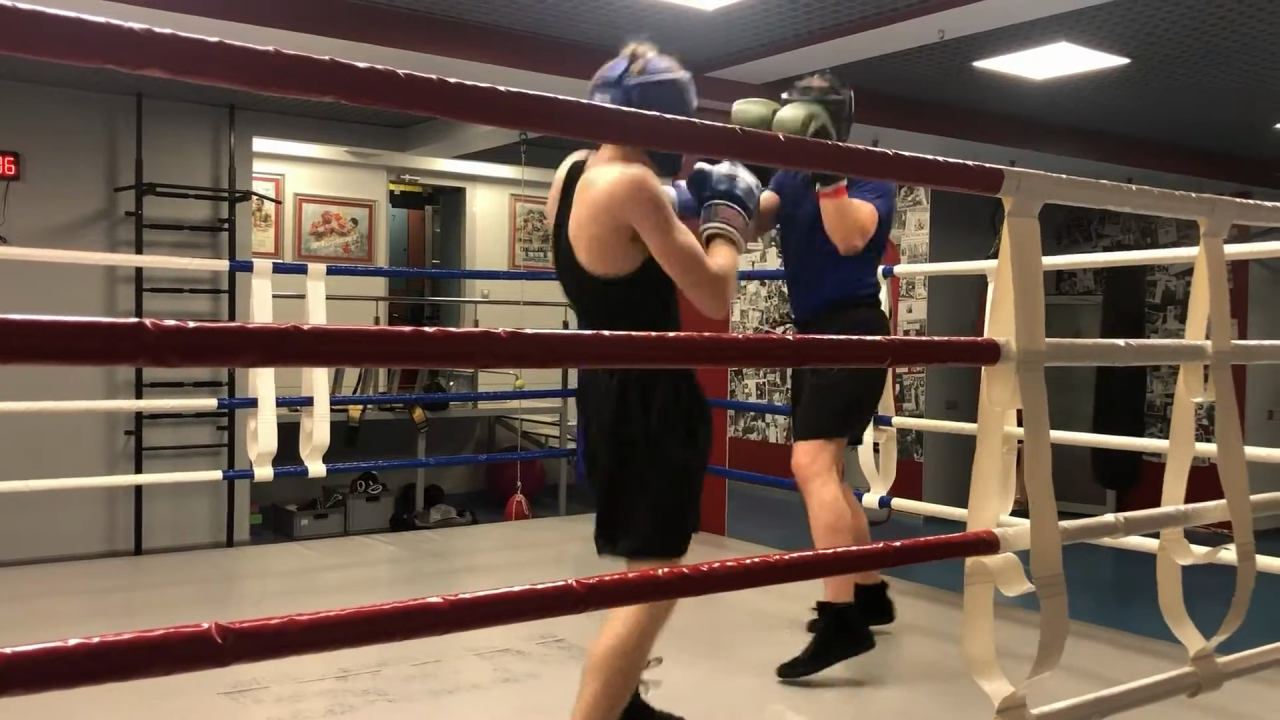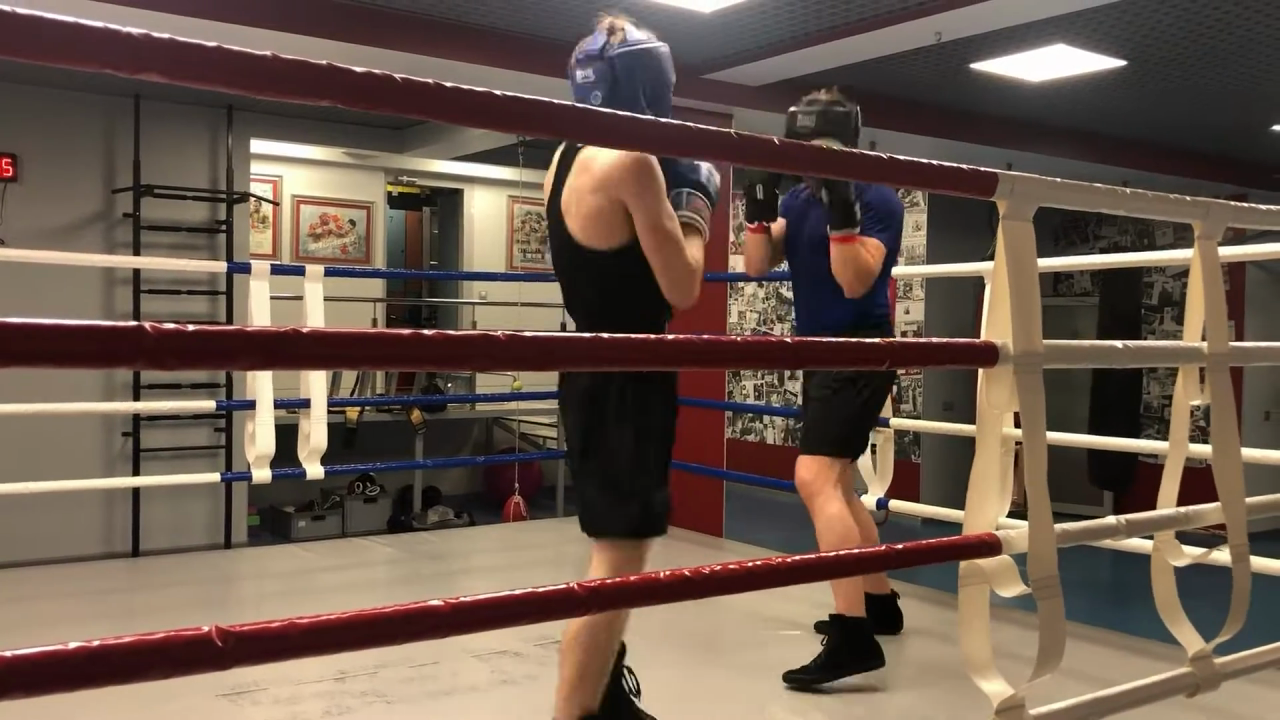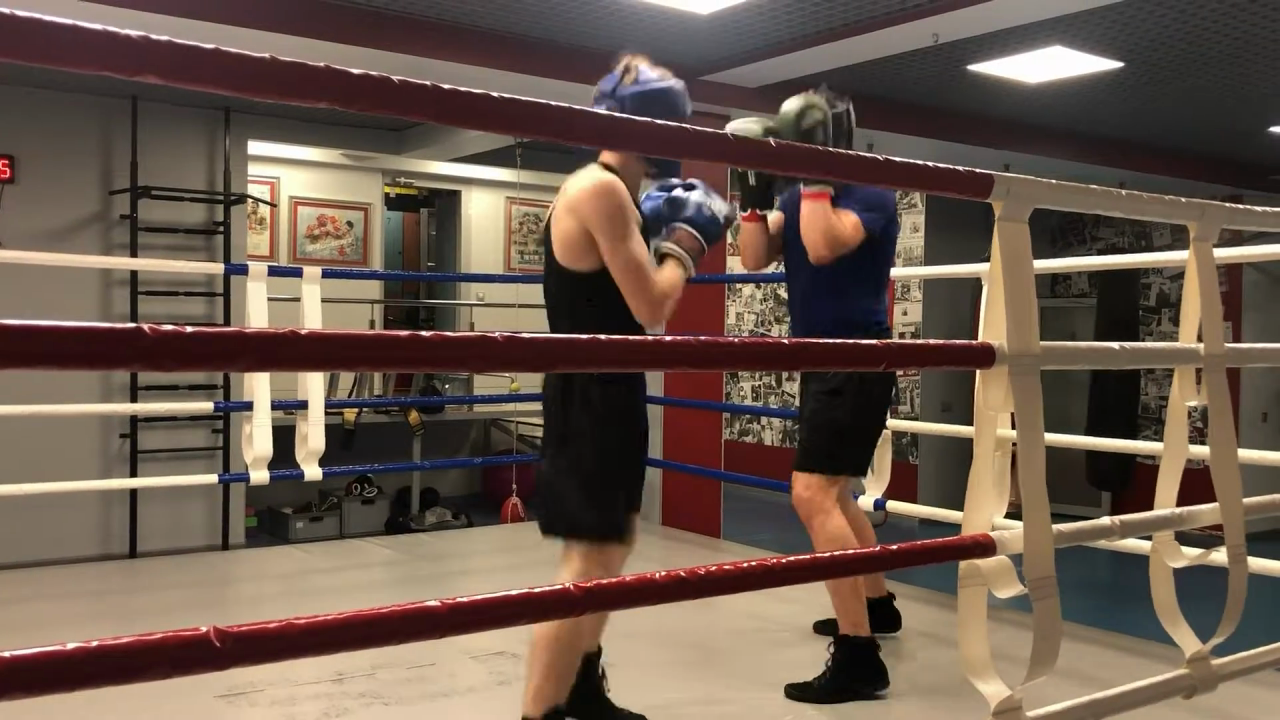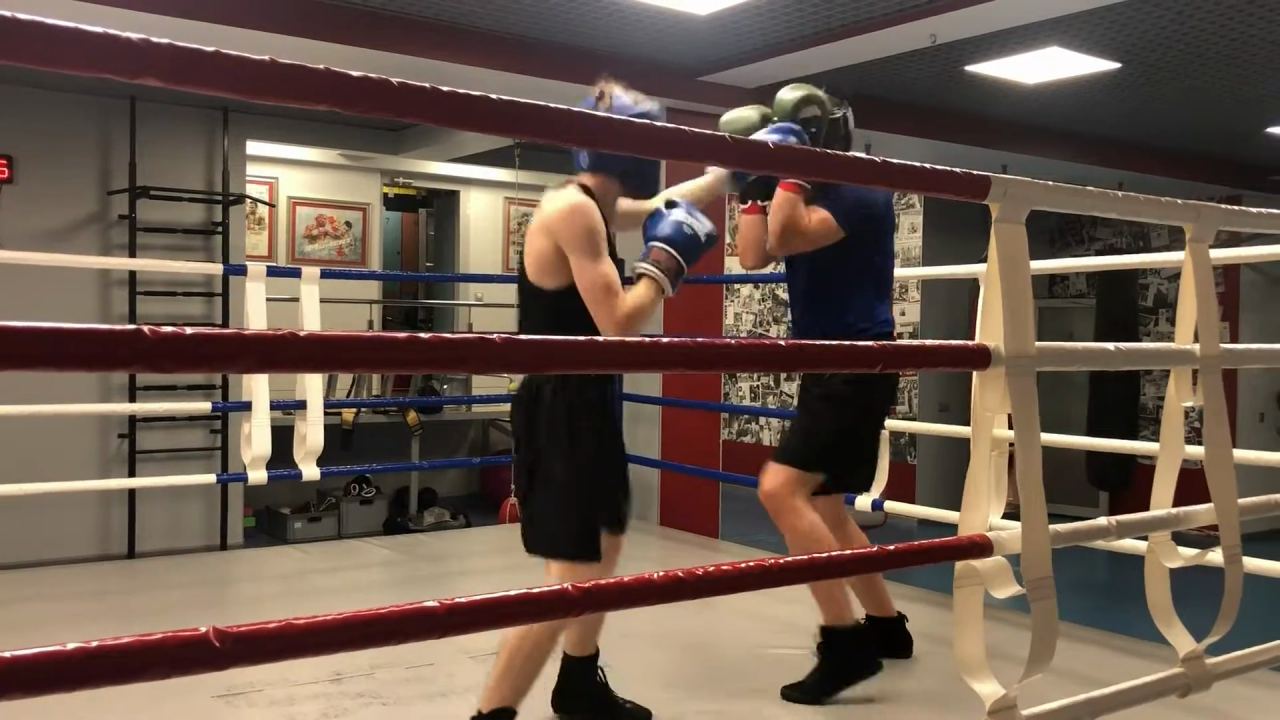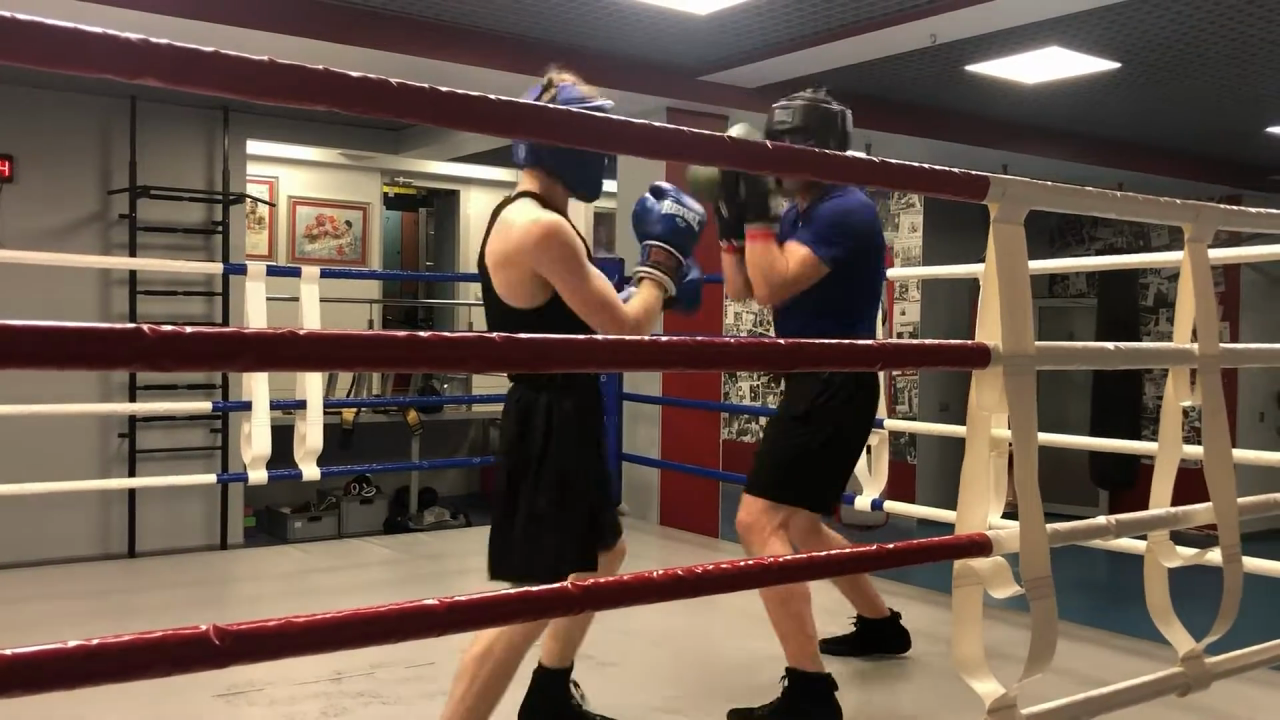
dt=0.3s
person 1, frame 1
left shoulder: (573, 172)
right shoulder: (633, 186)
right elbow: (714, 298)
left wrist: (683, 202)
right wrist: (729, 215)
left hip: (615, 388)
right hip: (644, 397)
left knee: (645, 563)
person 1, frame 2
left shoulder: (567, 159)
right shoulder: (630, 163)
right elbow: (682, 288)
left wrist: (669, 189)
right wrist: (695, 205)
left hip: (593, 374)
right hip: (624, 382)
left knee: (620, 547)
right knee: (619, 565)
person 1, frame 3
left shoulder: (589, 185)
right shoulder: (606, 192)
right elbow: (652, 307)
right wrist: (689, 236)
left hip: (595, 385)
right hip: (593, 393)
left knee: (610, 544)
right knee: (590, 568)
person 1, frame 4
left shoulder: (594, 208)
right shoulder: (574, 210)
left elbow: (660, 205)
right elbow: (619, 323)
right wrist: (670, 257)
left hip: (582, 404)
right hip: (562, 408)
left knee: (603, 545)
right knee: (571, 575)
person 1, frame 5
left shoulder: (526, 215)
right shoulder: (541, 229)
right elbow: (622, 331)
left wrist: (649, 277)
right wrist: (664, 257)
left hip: (564, 419)
right hip: (550, 425)
left knee: (603, 557)
person 2, frame 1
left shoulder: (870, 181)
right shoulder: (789, 179)
left elbow: (850, 241)
left wrist: (827, 171)
left hip: (850, 332)
right hip: (812, 335)
left knee: (813, 465)
right knee: (825, 470)
left ankle: (840, 620)
right ankle: (869, 593)
person 2, frame 2
left shoulder: (877, 200)
right shoulder: (801, 197)
left elbow: (856, 285)
right elbow: (757, 265)
left wrist: (842, 209)
right wrist: (758, 203)
left knee: (815, 480)
right knee: (834, 485)
left ankle: (853, 639)
right ankle: (878, 602)
person 2, frame 3
left shoulder: (870, 196)
right shoulder: (797, 195)
left elbow: (821, 248)
right elbow: (753, 257)
left wrist: (813, 181)
right wrist: (754, 191)
left hip: (855, 362)
right hip: (823, 363)
left knee: (812, 495)
right knee: (830, 492)
left ankle: (858, 655)
right ankle: (876, 603)
person 2, frame 4
left shoulder: (861, 195)
right shoulder: (809, 193)
left elbow: (787, 241)
right elbow: (754, 255)
right wrist: (754, 184)
left hip: (858, 368)
right hip: (832, 370)
left knee: (782, 489)
right knee: (826, 508)
left ankle: (843, 644)
right ankle: (885, 626)
person 2, frame 5
left shoulder: (846, 212)
right shoulder: (799, 212)
left elbow: (772, 288)
right elbow: (743, 290)
left wrist: (757, 211)
right wrist: (733, 220)
left hip: (831, 386)
right hip: (819, 386)
left knee: (759, 522)
right knee: (800, 525)
right ankle: (880, 624)
